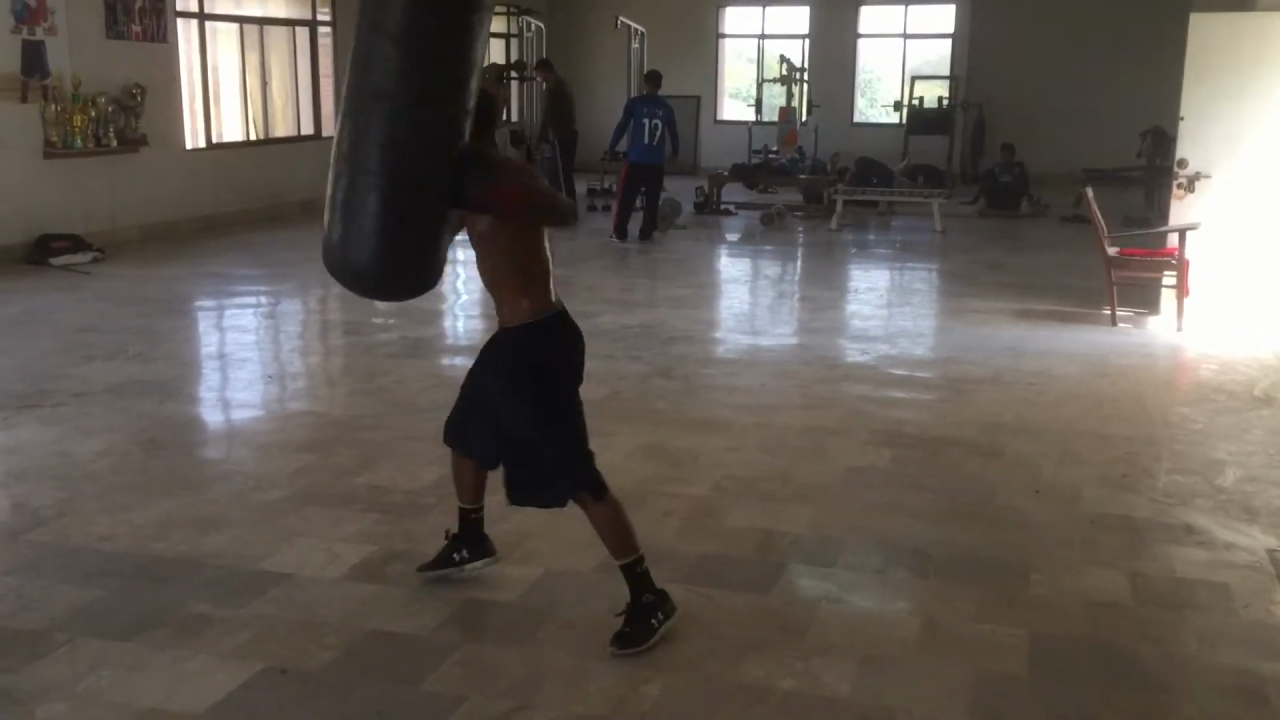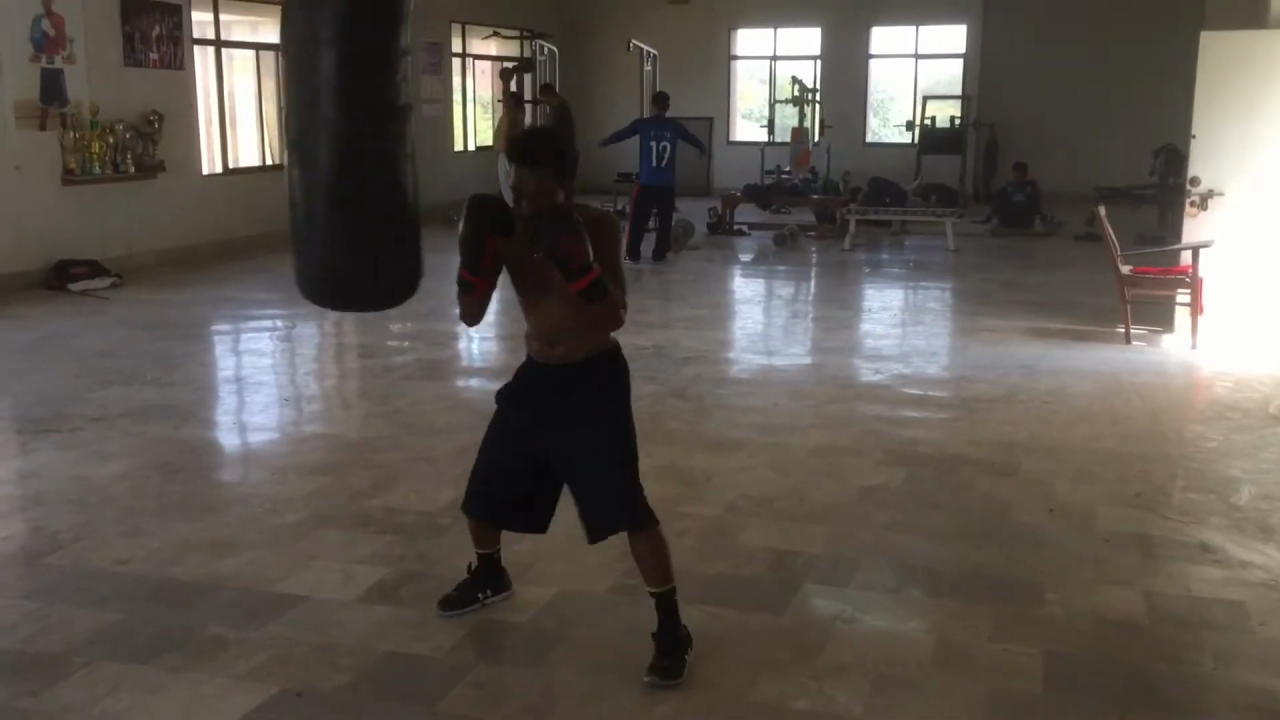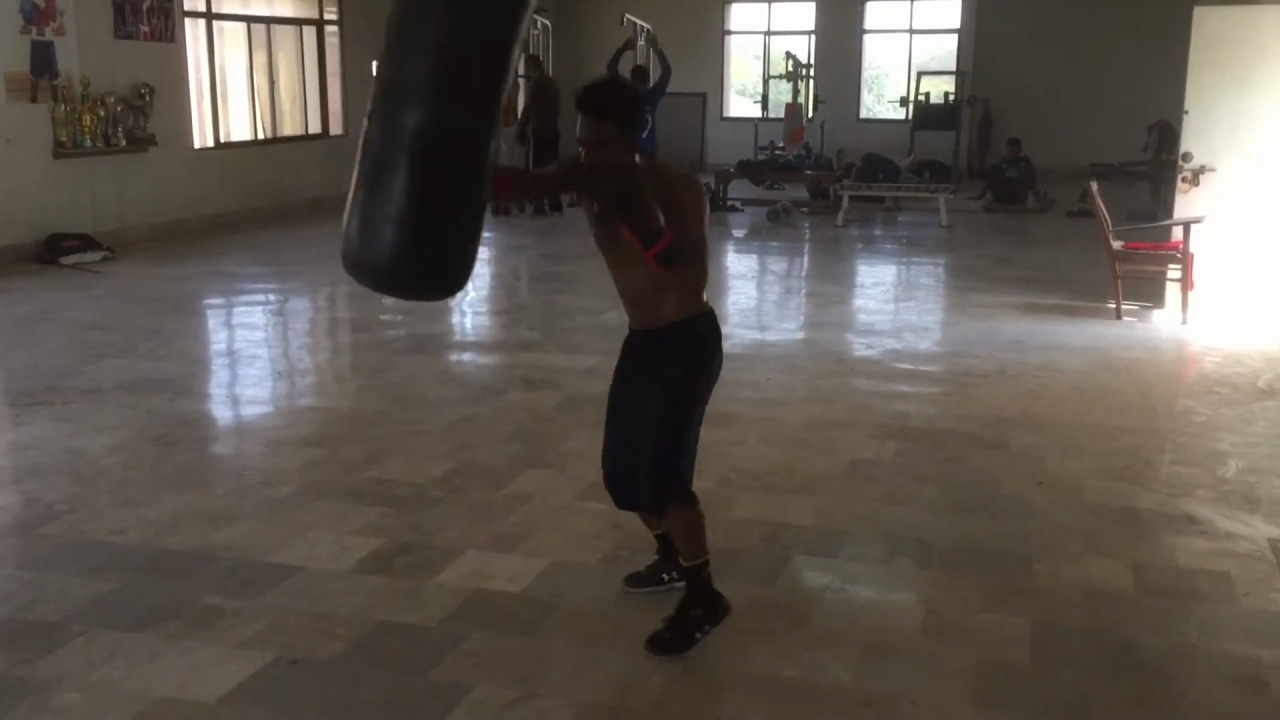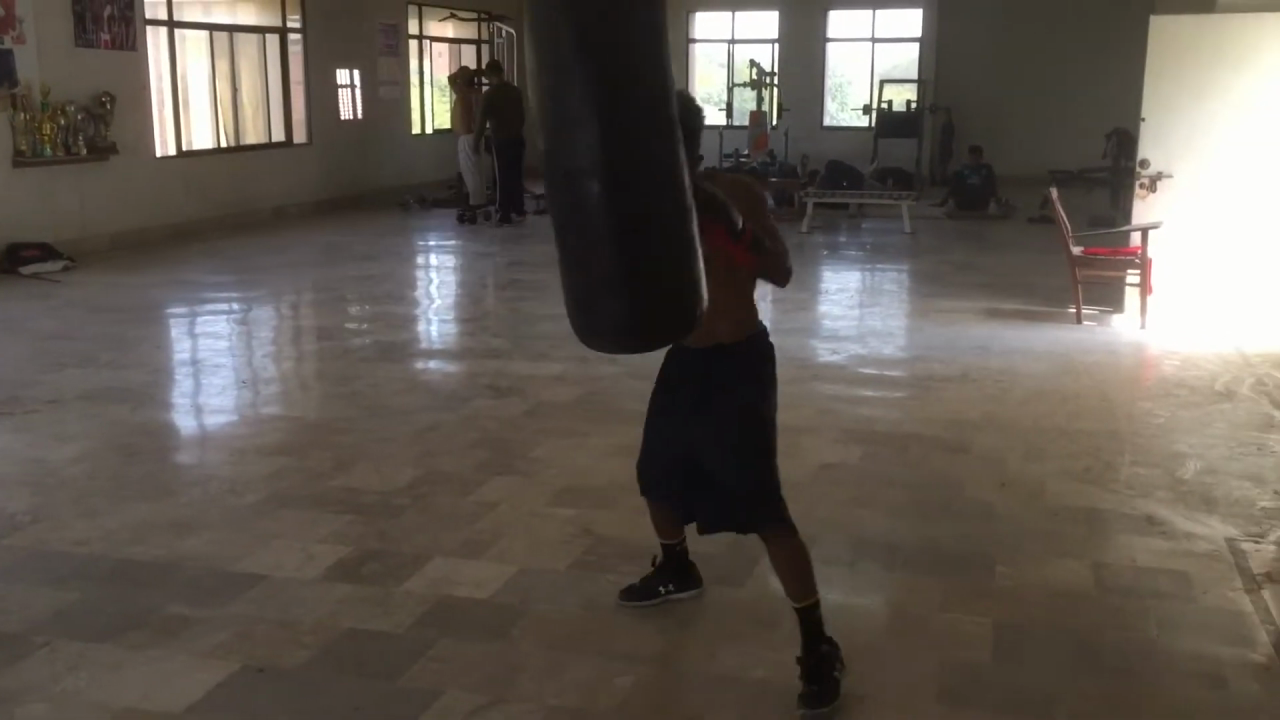
dt=0.5s
person 1, frame 1
left shoulder: (510, 176)
right shoulder: (474, 182)
left elbow: (563, 212)
left wrist: (487, 193)
left hip: (541, 344)
right hip: (511, 338)
left knee: (572, 474)
right knee: (466, 433)
left ankle: (647, 597)
right ankle: (471, 539)
person 1, frame 2
left shoulder: (598, 226)
right shoulder: (505, 228)
left elbow: (615, 317)
right elbow: (469, 315)
left wrist: (576, 260)
right wrist: (477, 252)
left hip: (598, 375)
right hip: (538, 374)
left knee: (622, 504)
right knee: (488, 489)
left ankle: (672, 630)
right ankle: (489, 575)
person 1, frame 3
left shoulder: (679, 189)
right shoulder: (590, 179)
left elbow: (694, 279)
right elbow: (522, 184)
left wrist: (648, 226)
left hip: (688, 341)
right hip: (642, 341)
left knee: (663, 474)
right knee: (629, 471)
left ankle: (703, 598)
right ankle: (675, 559)
person 1, frame 4
left shoulder: (738, 194)
left elbow: (781, 273)
left wrist: (724, 225)
left hip: (741, 361)
right hip: (685, 357)
left knee: (757, 501)
right knee: (659, 476)
left ankle: (819, 647)
right ankle: (676, 571)
